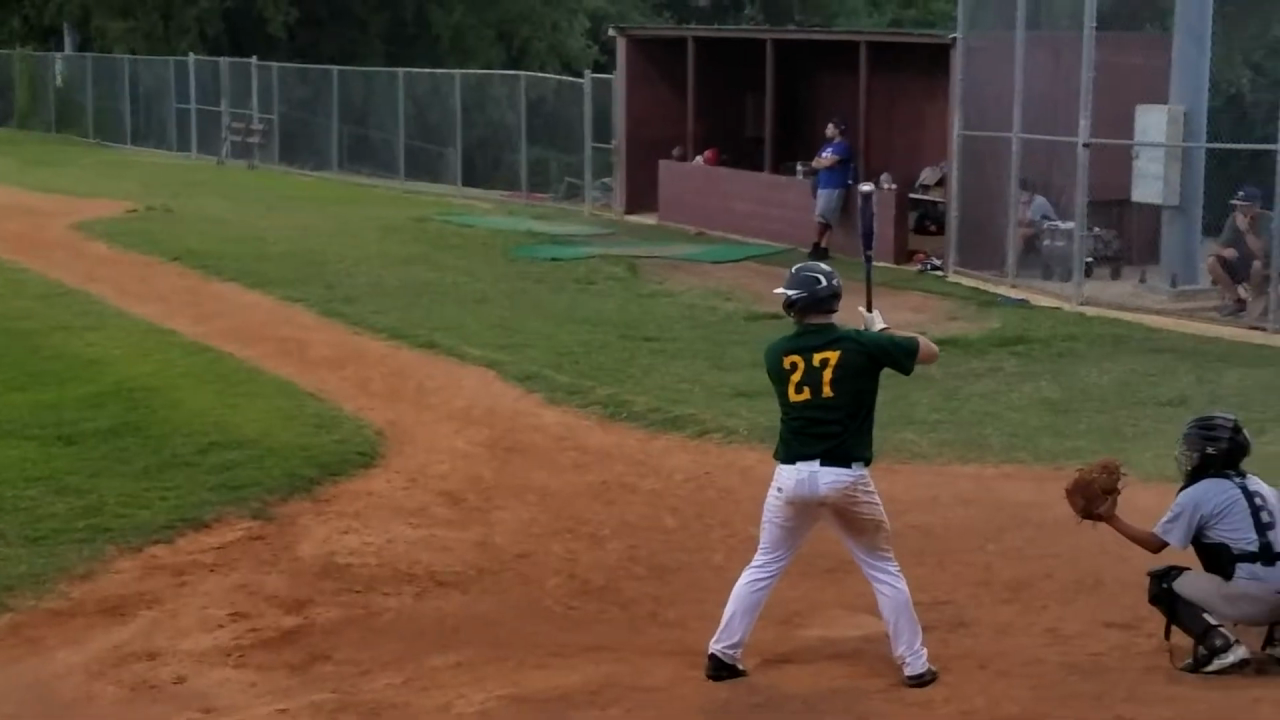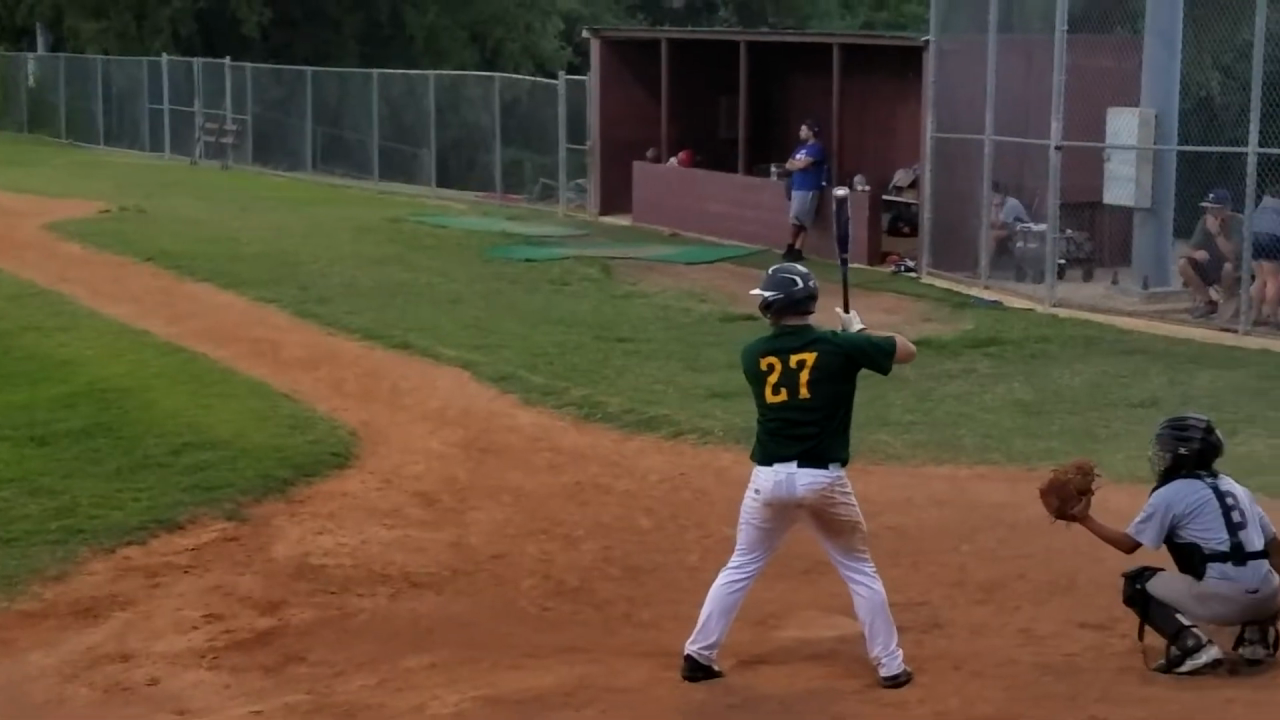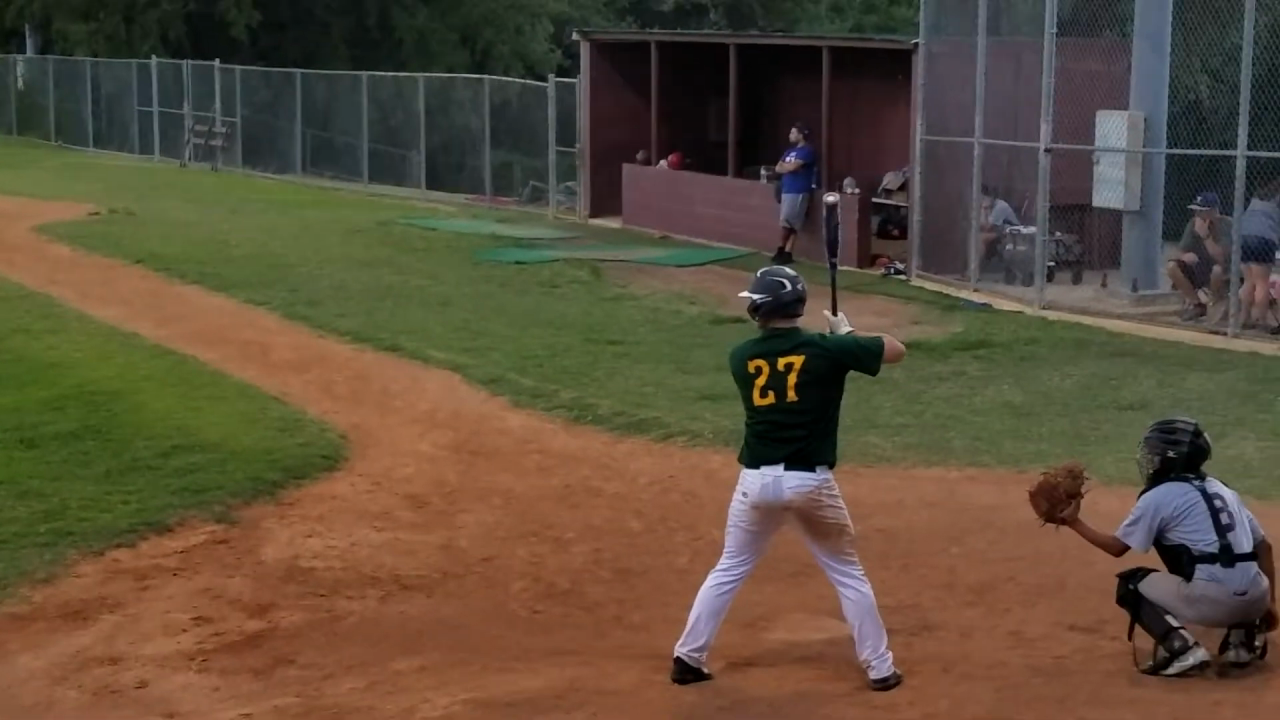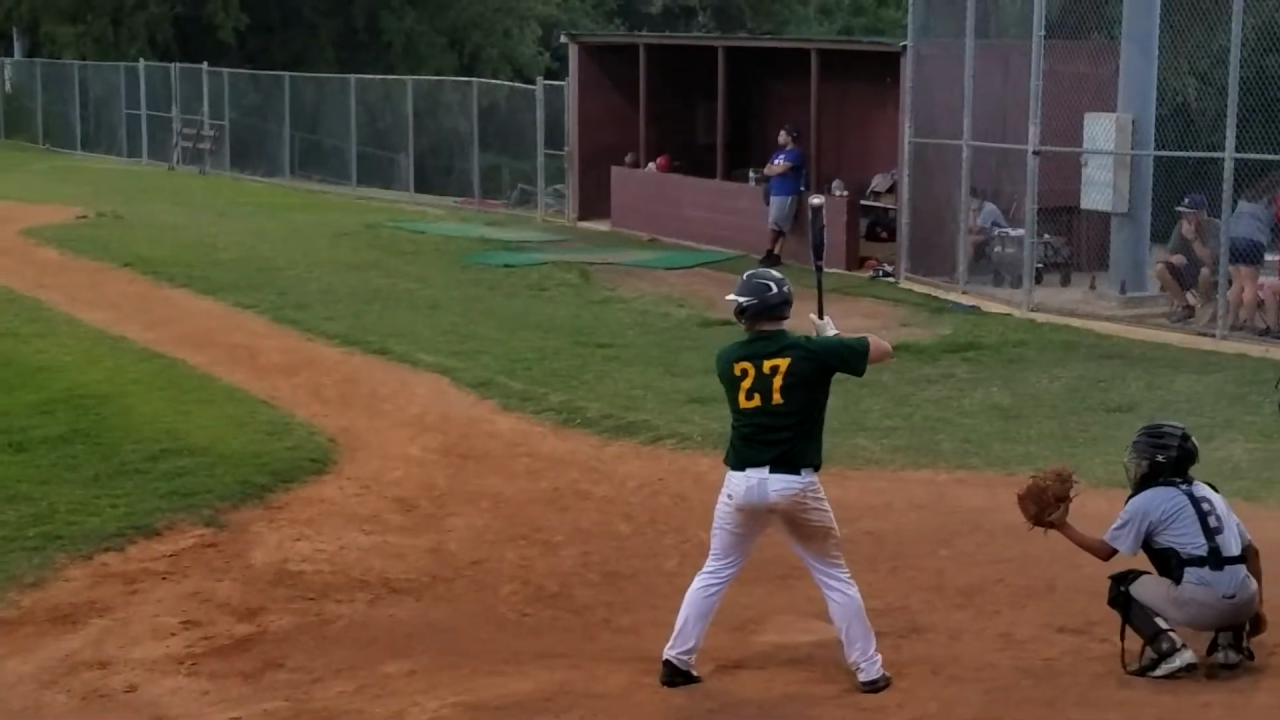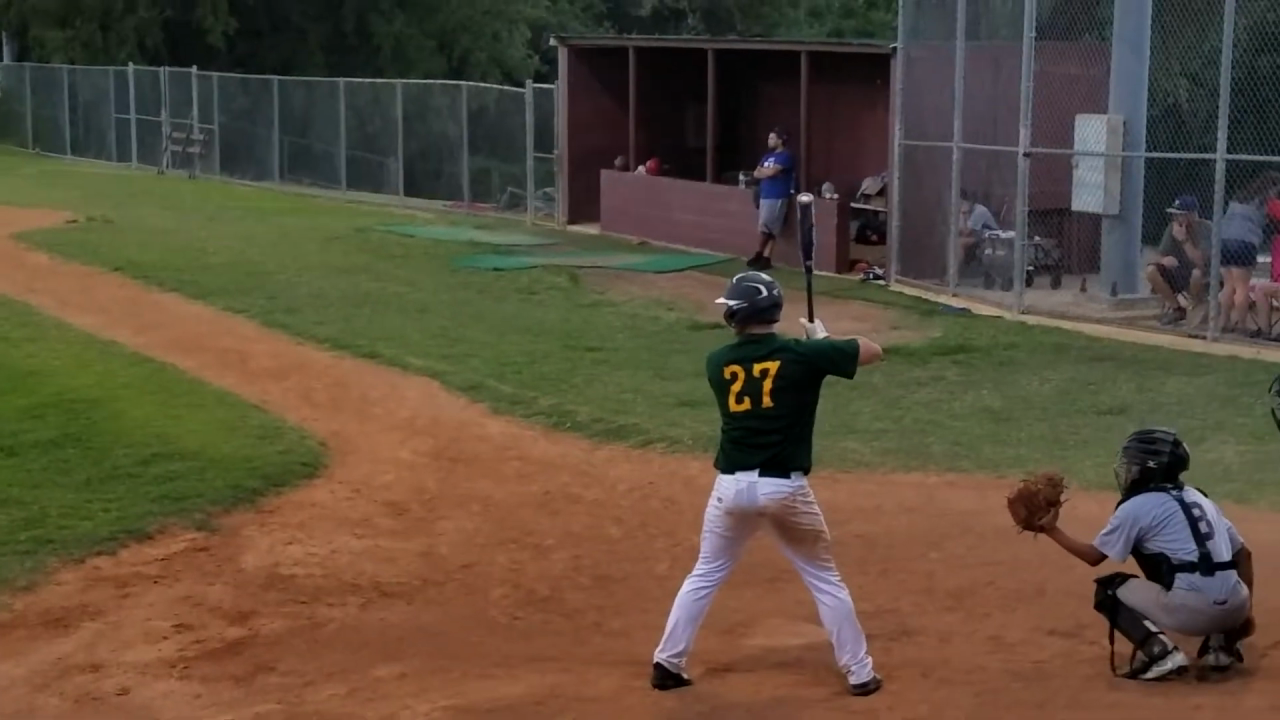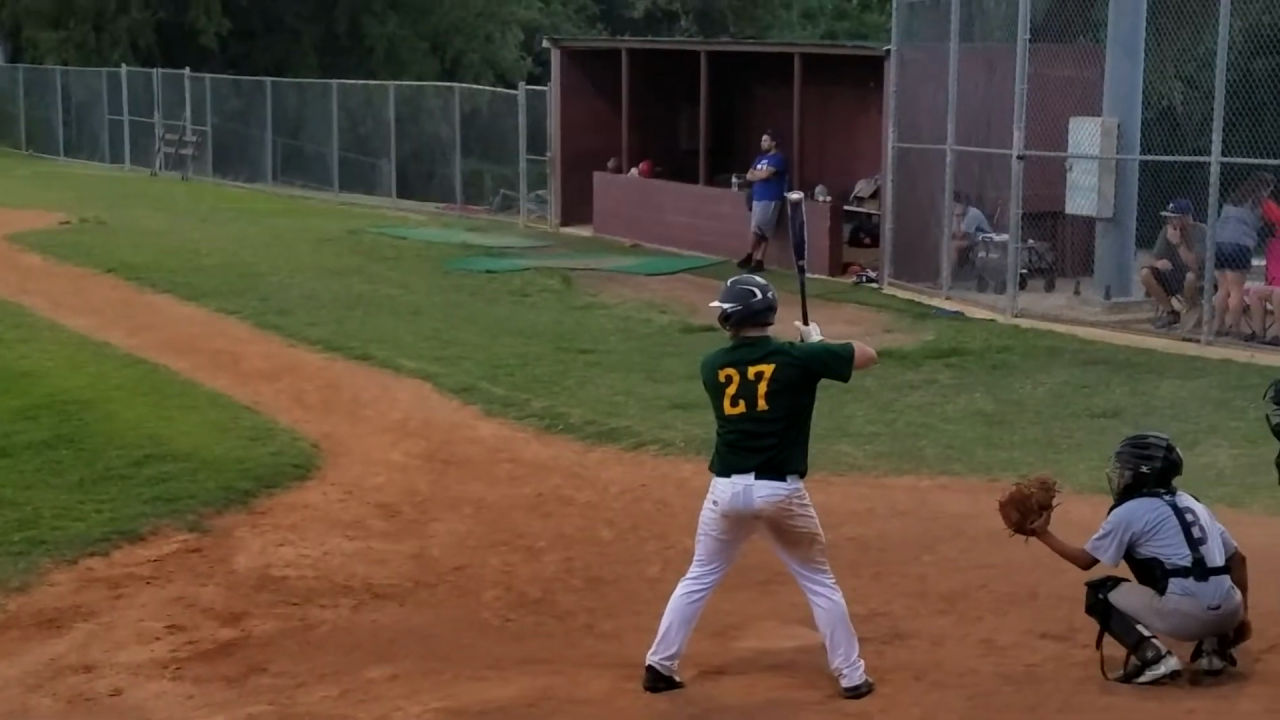
dt=0.1s
person 1, frame 1
left shoulder: (777, 353)
right shoulder: (862, 345)
right elbow: (930, 352)
right wrist: (881, 329)
left hip: (792, 476)
right hip: (847, 478)
left knee: (764, 566)
right knee: (884, 570)
left ankle: (722, 655)
right ankle: (915, 664)
person 1, frame 2
left shoulder: (753, 354)
right shoulder: (839, 347)
right elbow: (908, 350)
right wrist: (859, 330)
left hip: (769, 477)
right hip: (823, 479)
left knee: (741, 567)
right knee: (860, 571)
left ankle: (698, 655)
right ankle: (891, 665)
person 1, frame 3
left shoulder: (741, 357)
right shoulder: (827, 350)
right elbow: (896, 349)
right wrist: (847, 332)
left hip: (756, 480)
right hip: (811, 482)
left knee: (729, 569)
right knee: (848, 574)
left ankle: (687, 658)
right ankle: (880, 668)
person 1, frame 4
left shoulder: (727, 359)
right shoulder: (813, 351)
right elbow: (883, 349)
right wrist: (832, 336)
left hip: (741, 483)
right hip: (796, 484)
left knee: (715, 572)
right knee: (835, 577)
left ankle: (676, 661)
right ankle: (869, 671)
person 1, frame 5
left shoulder: (717, 362)
right shoulder: (803, 354)
right elbow: (873, 351)
right wrist: (822, 338)
left hip: (732, 486)
right hip: (785, 488)
left knee: (705, 575)
right knee: (825, 579)
left ankle: (667, 664)
right ankle: (860, 673)
person 1, frame 6
left shoulder: (712, 365)
right shoulder: (798, 357)
right elbow: (868, 355)
right wrist: (818, 342)
left hip: (727, 488)
right hip: (781, 491)
left knee: (698, 578)
right knee: (820, 583)
left ankle: (659, 666)
right ankle: (852, 676)
person 2, frame 1
left shoulder: (1197, 494)
left elbow: (1156, 543)
left wrist: (1111, 518)
left hip: (1250, 600)
left knee: (1163, 583)
left ankle: (1221, 647)
person 2, frame 2
left shoulder: (1169, 493)
right shoulder: (1233, 487)
left elbow: (1128, 544)
left wrist: (1084, 518)
left hip: (1222, 599)
left knee: (1137, 585)
left ankle: (1193, 647)
right ankle: (1255, 636)
person 2, frame 3
left shoulder: (1158, 496)
right shoulder: (1221, 489)
left elbow: (1117, 547)
right elbow: (1263, 547)
left wrist: (1074, 522)
right wrist: (1268, 603)
left hip: (1212, 601)
right hip: (1255, 598)
left knee: (1130, 585)
left ankle: (1181, 649)
right ankle: (1242, 639)
person 2, frame 4
left shoulder: (1145, 500)
right shoulder: (1208, 493)
left elbow: (1105, 551)
right elbow: (1251, 551)
left wrist: (1062, 525)
right wrist: (1255, 607)
left hip: (1200, 605)
right hip: (1245, 601)
left knee: (1122, 588)
left ankle: (1169, 651)
right ankle: (1230, 643)
person 2, frame 5
left shoulder: (1135, 506)
right shoulder: (1198, 498)
left elbow: (1094, 556)
right elbow: (1243, 555)
left wrist: (1052, 530)
right wrist: (1245, 611)
left hip: (1191, 610)
right hip: (1235, 607)
left knee: (1109, 591)
left ankle: (1160, 654)
right ankle: (1221, 644)
person 2, frame 6
left shoulder: (1128, 511)
right shoulder: (1191, 503)
left elbow: (1085, 560)
right elbow: (1237, 559)
left wrist: (1043, 534)
right wrist: (1241, 616)
left hip: (1184, 615)
right hip: (1228, 612)
left knee: (1100, 594)
left ankle: (1153, 659)
right ankle: (1215, 648)
